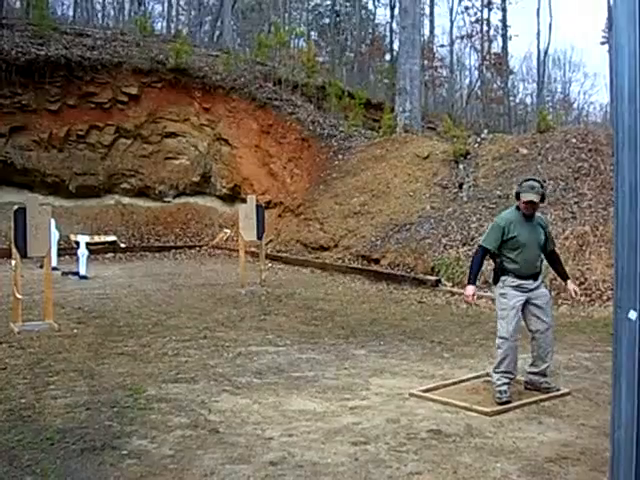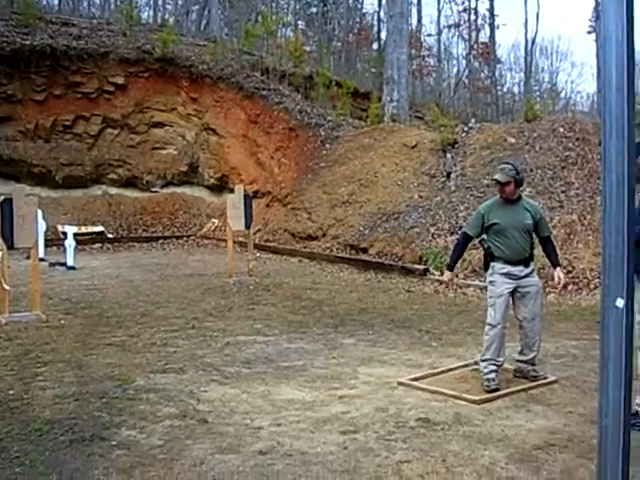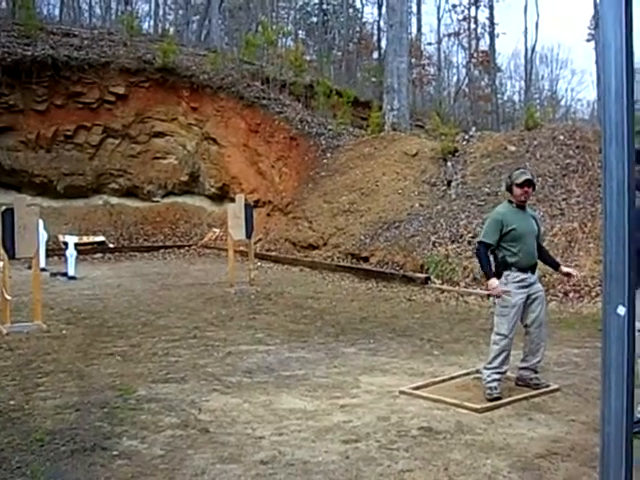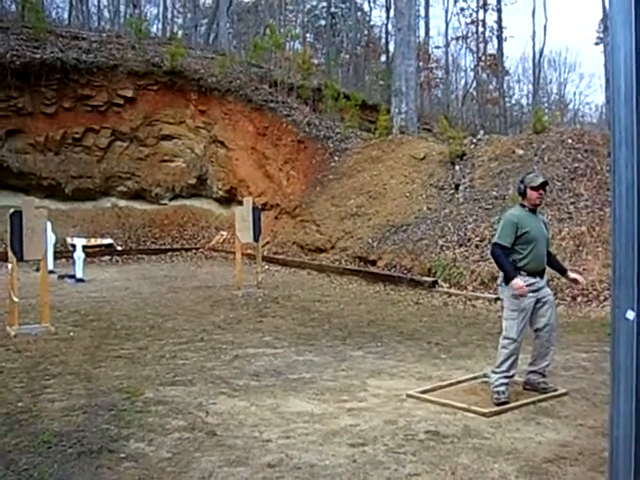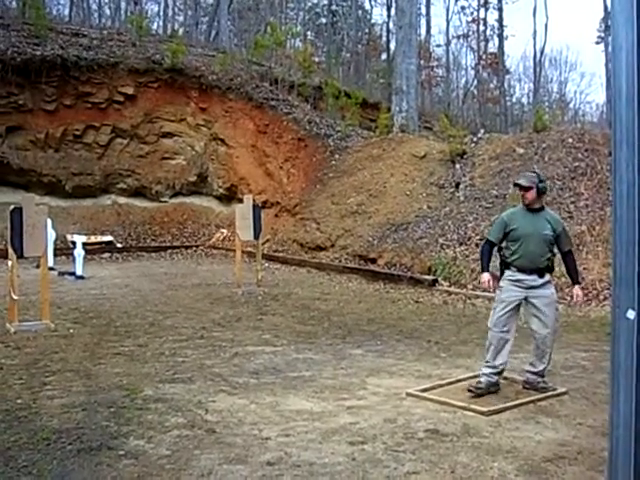
dt=0.4s
person 1, frame 1
left shoulder: (542, 223)
right shoulder: (504, 221)
left elbow: (550, 253)
right elbow: (482, 251)
left wrist: (567, 279)
right wrist: (471, 283)
left hip: (536, 284)
right hip: (510, 285)
left knee: (544, 331)
right knee: (507, 336)
left ankle: (536, 376)
right ankle: (502, 383)
person 1, frame 2
left shoulder: (532, 208)
right shoulder: (487, 209)
left elbow: (545, 239)
right elbow: (465, 238)
left wrist: (556, 266)
right wrist: (450, 268)
left hip: (527, 271)
right hip: (499, 272)
left knee: (531, 321)
right knee: (495, 322)
left ankle: (525, 365)
right ankle: (489, 371)
person 1, frame 3
left shoulder: (532, 216)
right shoulder: (499, 215)
right elbow: (482, 248)
left wrist: (559, 267)
right wrist: (491, 277)
left hip: (532, 279)
right hip: (510, 280)
left knee: (537, 328)
right knee: (504, 332)
left ankle: (527, 373)
right ankle: (492, 379)
person 1, frame 4
left shoulder: (541, 220)
right shoulder: (512, 217)
right elbow: (497, 250)
left wrist: (566, 273)
right wrist: (512, 278)
left hip: (541, 283)
right hip: (519, 284)
left knee: (547, 330)
right knee: (512, 336)
left ankle: (535, 376)
right ankle: (499, 384)
person 1, frame 5
left shoulder: (554, 220)
right shoulder: (509, 217)
left elbow: (566, 253)
right elbow: (489, 243)
left wrist: (576, 283)
right wrist: (485, 270)
left hip: (542, 282)
right hip: (513, 279)
left knee: (545, 332)
right knee: (499, 326)
left ankle: (535, 376)
right ankle: (490, 377)
